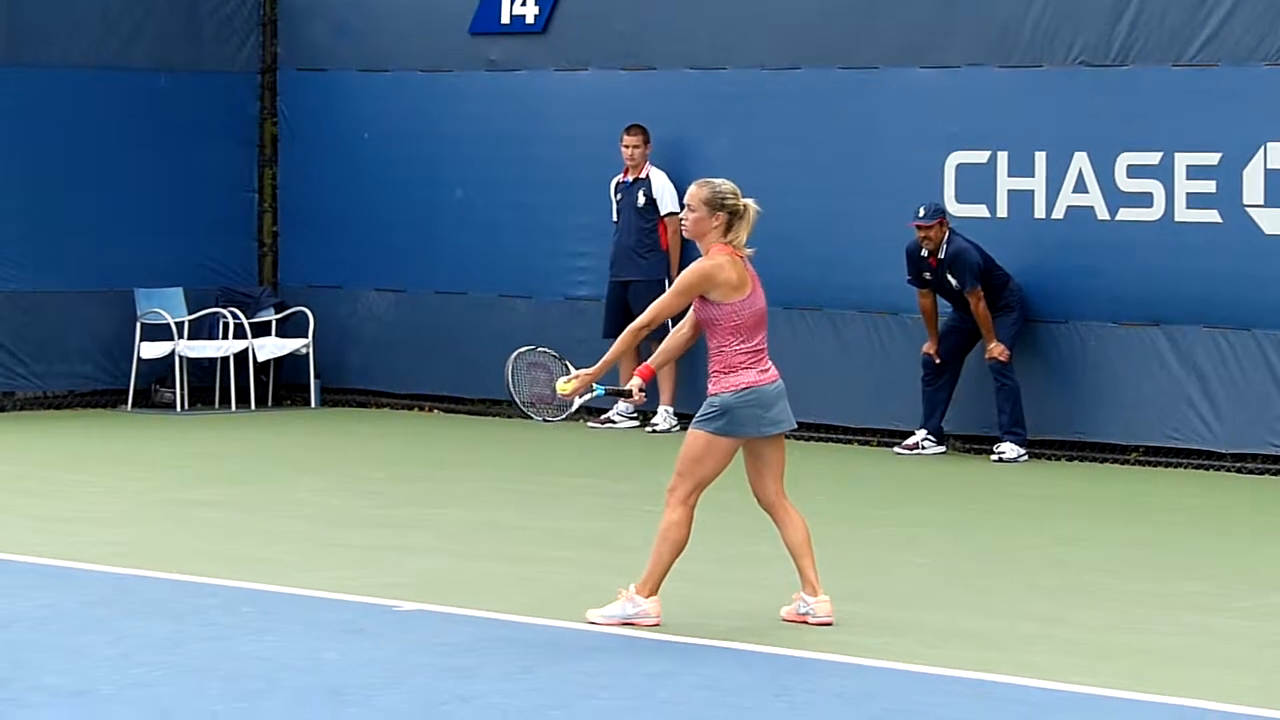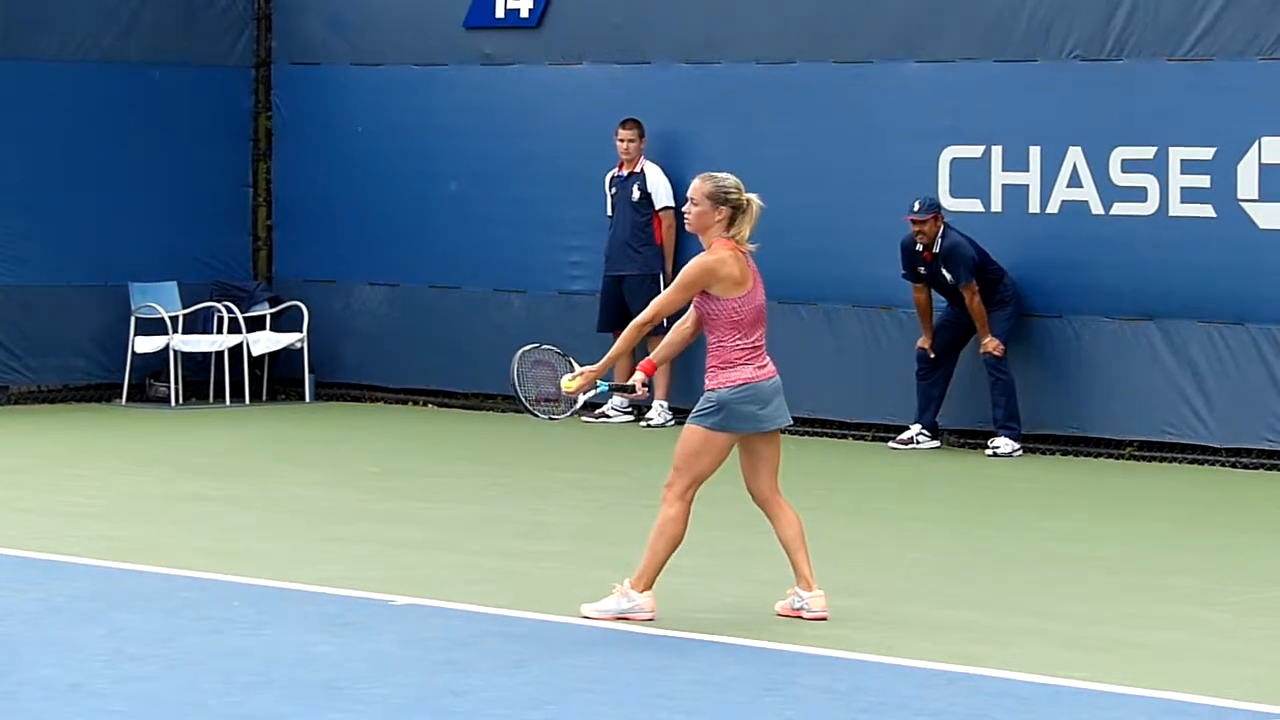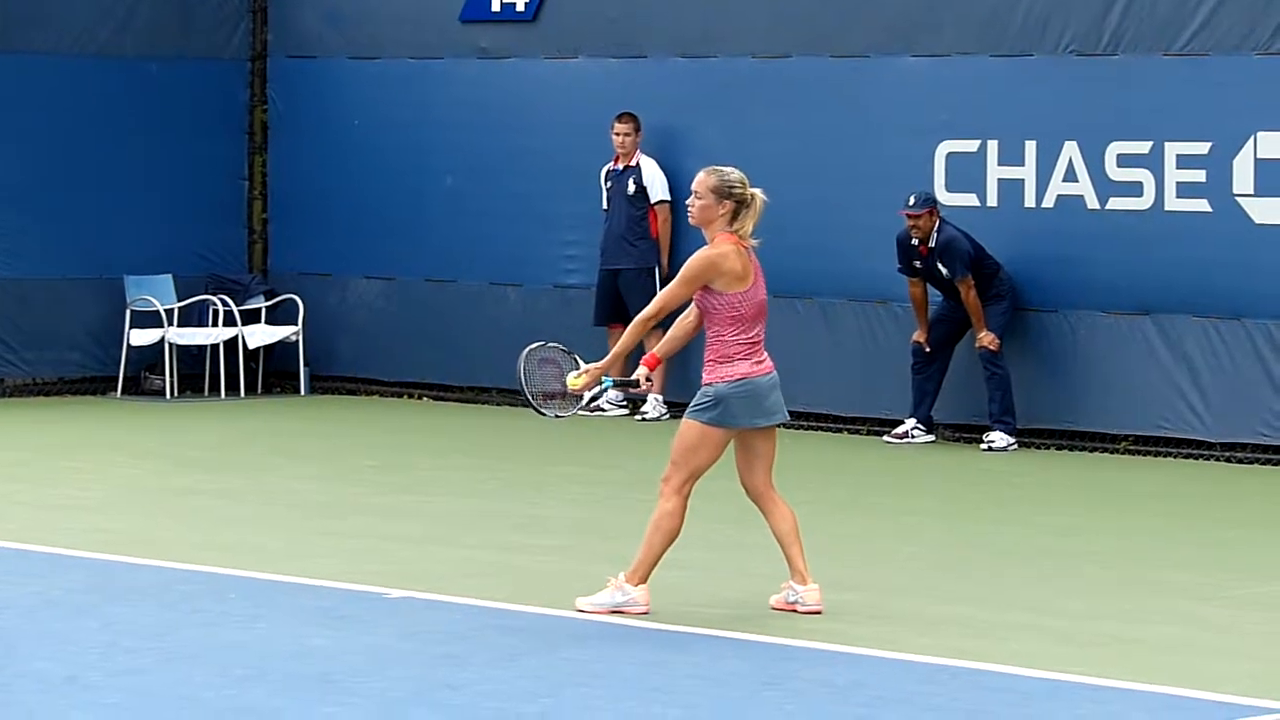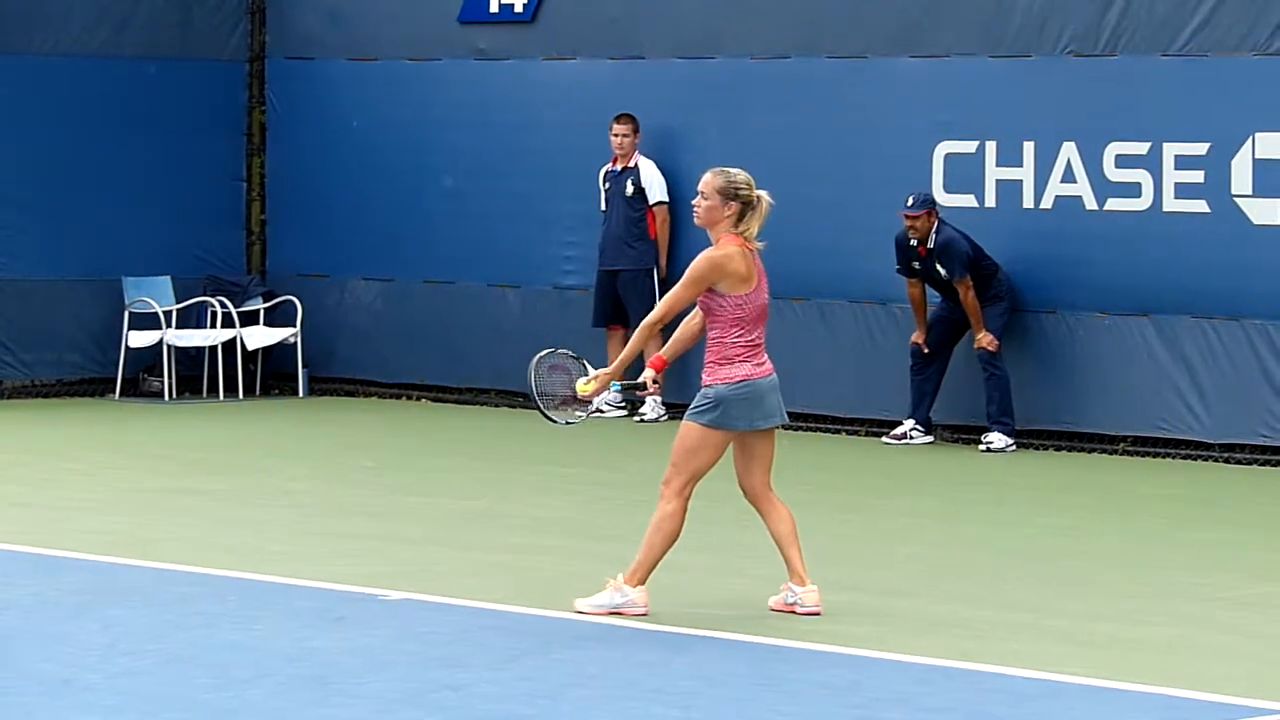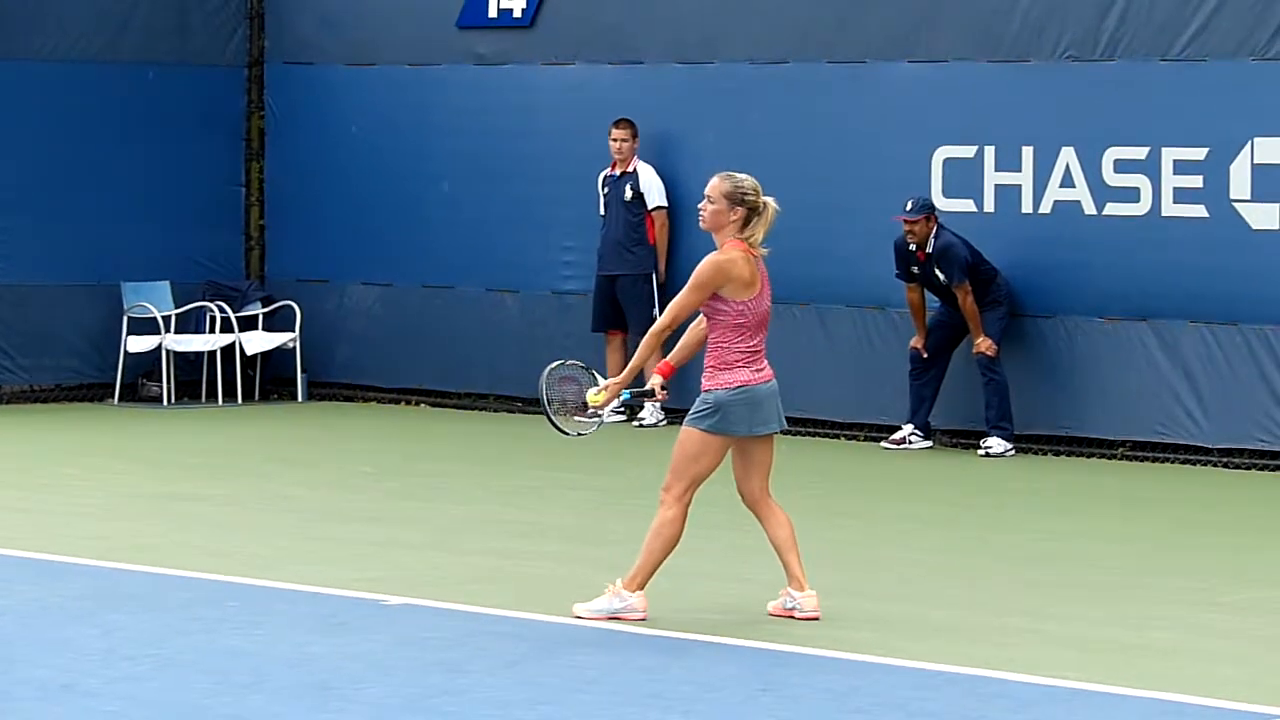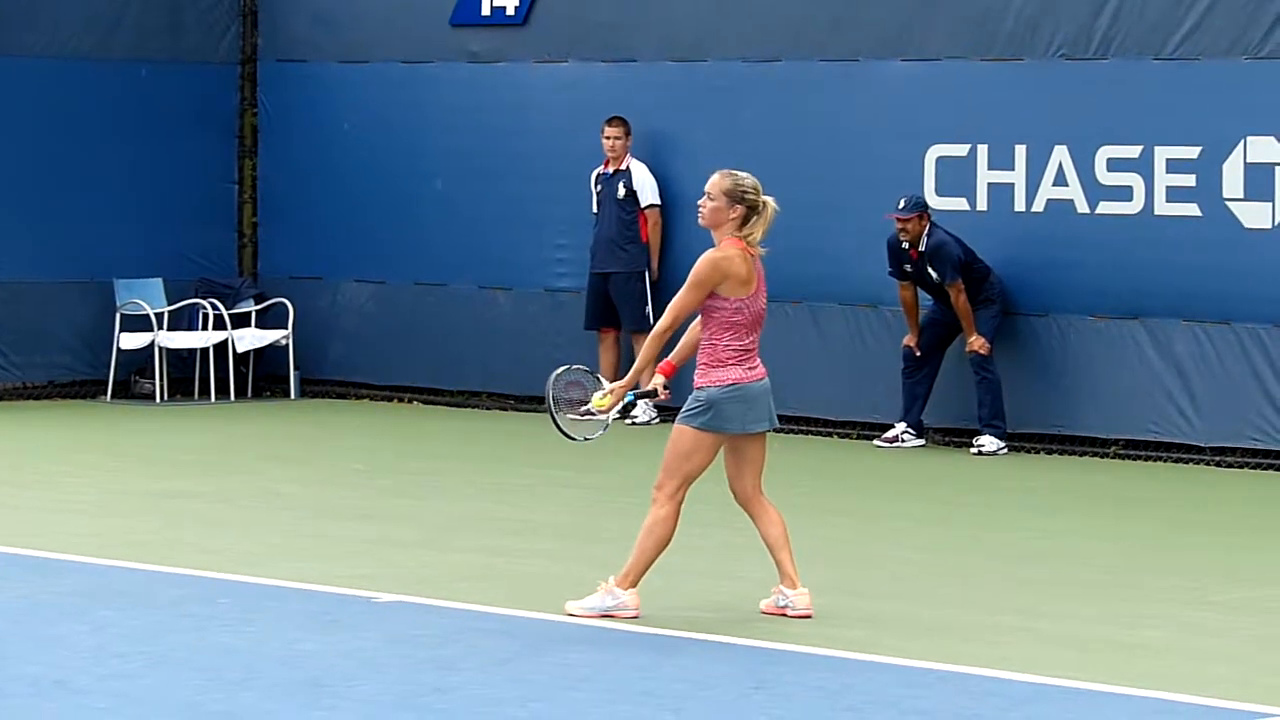
dt=0.4s
person 1, frame 1
left shoulder: (710, 268)
right shoulder: (733, 262)
left elbow: (643, 324)
right elbow: (687, 329)
left wrist: (595, 372)
right wrist: (644, 373)
left hip: (734, 397)
right hip: (765, 390)
left knee: (680, 496)
right knee: (773, 498)
left ankle: (643, 599)
right ankle: (814, 598)
person 1, frame 2
left shoulder: (711, 262)
right shoulder: (736, 256)
left elbow: (646, 320)
right elbow: (690, 323)
left wrist: (599, 369)
right wrist: (647, 368)
left hip: (730, 393)
right hip: (762, 386)
left knee: (676, 492)
right knee: (767, 494)
left ankle: (636, 593)
right ankle: (809, 592)
person 1, frame 3
left shoulder: (714, 256)
right shoulder: (740, 251)
left elbow: (650, 315)
right elbow: (693, 317)
left wrist: (605, 365)
right wrist: (650, 362)
left hip: (728, 388)
right hip: (760, 382)
left knee: (673, 486)
right knee: (761, 489)
left ankle: (631, 588)
right ankle: (803, 587)
person 1, frame 4
left shoulder: (718, 257)
right shoulder: (745, 252)
left elbow: (656, 318)
right elbow: (699, 318)
left wrist: (615, 369)
right wrist: (657, 364)
left hip: (727, 389)
right hip: (759, 383)
left knee: (673, 489)
right knee: (759, 490)
left ankle: (630, 589)
right ankle: (802, 588)
person 1, frame 5
left shoulder: (722, 262)
right shoulder: (749, 258)
left elbow: (663, 325)
left wrist: (623, 378)
right wrist: (665, 371)
left hip: (727, 394)
right hip: (759, 390)
left knee: (673, 495)
right knee: (758, 496)
left ankle: (629, 594)
right ankle: (801, 593)
person 1, frame 6
left shoulder: (718, 259)
right shoulder: (746, 256)
left elbow: (665, 325)
left wrist: (628, 381)
right wrist: (666, 370)
left hip: (720, 392)
right hip: (752, 388)
left knee: (666, 493)
right knee: (750, 494)
left ankle: (622, 592)
right ankle: (793, 591)
person 2, frame 1
left shoulder: (658, 180)
right shoulder: (616, 184)
left elbow: (674, 228)
left wrist: (673, 273)
right wrist: (620, 263)
left hip: (650, 275)
right hip: (620, 274)
left knee: (659, 340)
left ankle: (666, 412)
right ankle: (625, 408)
person 2, frame 2
left shoulder: (653, 175)
right shoulder: (611, 178)
left elbow: (668, 222)
left wrist: (668, 266)
right wrist: (614, 257)
left hip: (645, 270)
right hip: (615, 268)
left knee: (654, 334)
right knee: (620, 334)
left ankle: (661, 406)
right ankle: (620, 404)
person 2, frame 3
left shoulder: (648, 168)
right shoulder: (607, 172)
left elbow: (664, 216)
left wrist: (663, 260)
right wrist: (610, 250)
left hip: (641, 264)
right hip: (610, 262)
left knee: (650, 328)
right knee: (615, 327)
left ankle: (656, 400)
right ankle: (615, 397)
person 2, frame 4
left shoulder: (647, 170)
right shoulder: (605, 173)
left elbow: (662, 217)
left wrist: (662, 261)
right wrist: (607, 251)
left hip: (639, 264)
right hip: (608, 263)
right knee: (614, 328)
left ankle: (655, 401)
right ankle: (613, 397)
person 2, frame 5
left shoulder: (646, 175)
right shoulder: (604, 178)
left elbow: (661, 222)
left wrist: (661, 266)
right wrist: (607, 257)
left hip: (639, 270)
right hip: (607, 269)
left knee: (647, 334)
right knee: (613, 333)
left ankle: (654, 406)
right ankle: (613, 403)
person 2, frame 6
left shoulder: (639, 172)
right shoulder: (597, 175)
left elbow: (654, 220)
left wrist: (654, 264)
right wrist: (599, 255)
left hip: (632, 268)
right hip: (600, 266)
left knee: (640, 332)
right knee: (606, 331)
left ankle: (646, 404)
person 3, frame 1
left shoulder: (961, 252)
right shoulder: (915, 251)
left elbow: (977, 300)
right elbow: (926, 296)
left wrist: (991, 343)
right wrist: (933, 340)
left hip: (1003, 306)
right hip: (964, 310)
left knee: (998, 362)
right knee: (933, 361)
left ankle: (1013, 442)
right ankle: (930, 435)
person 3, frame 2
left shoulder: (955, 247)
right shoulder: (910, 246)
left elbow: (972, 295)
right elbow: (921, 291)
left wrist: (986, 337)
right wrist: (927, 335)
left hip: (998, 300)
right hip: (959, 305)
left knee: (993, 357)
right knee: (928, 355)
left ankle: (1008, 437)
right ankle: (925, 430)
person 3, frame 3
left shoulder: (951, 241)
right shoulder: (905, 240)
left elbow: (968, 289)
right elbow: (916, 285)
left wrist: (981, 332)
right wrist: (923, 329)
left hip: (993, 294)
right hip: (954, 299)
left knee: (988, 351)
right knee: (923, 349)
left ankle: (1003, 431)
right ankle: (919, 424)
person 3, frame 4
left shoulder: (949, 242)
right shoulder: (904, 241)
left elbow: (966, 290)
right elbow: (915, 286)
left wrist: (980, 332)
right wrist: (922, 330)
left hip: (991, 295)
right hip: (953, 300)
left knee: (987, 352)
right knee: (921, 350)
left ankle: (1002, 432)
right ankle: (918, 425)
person 3, frame 5
left shoulder: (948, 247)
right shoulder: (903, 246)
left elbow: (965, 295)
right elbow: (914, 290)
left wrist: (978, 338)
right wrist: (921, 334)
left hip: (990, 300)
right hip: (951, 304)
left knee: (986, 357)
right knee: (921, 355)
left ankle: (1001, 437)
right ankle: (917, 430)
person 3, frame 6
left shoulder: (941, 245)
right shoulder: (896, 244)
left elbow: (958, 293)
right elbow: (907, 288)
left wrist: (972, 336)
right wrist: (914, 332)
left hip: (983, 298)
right hip: (945, 303)
left knee: (978, 355)
right knee: (914, 354)
left ankle: (993, 435)
right ankle: (910, 428)
